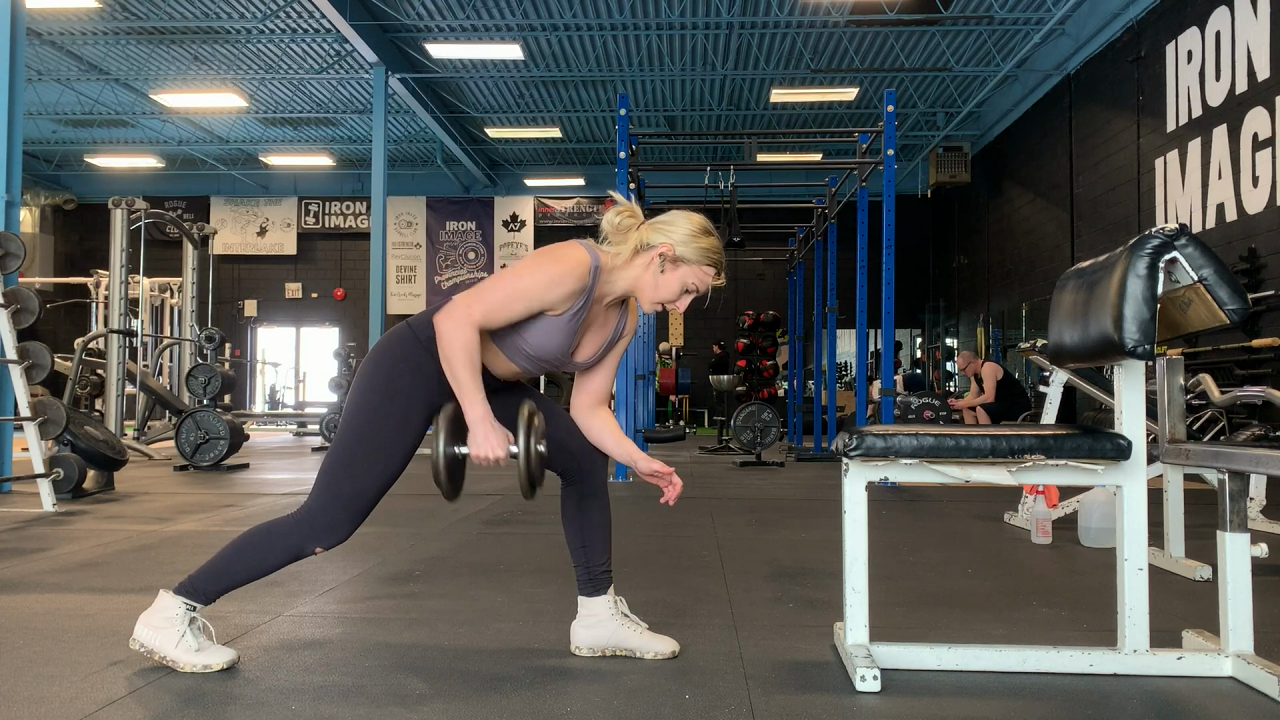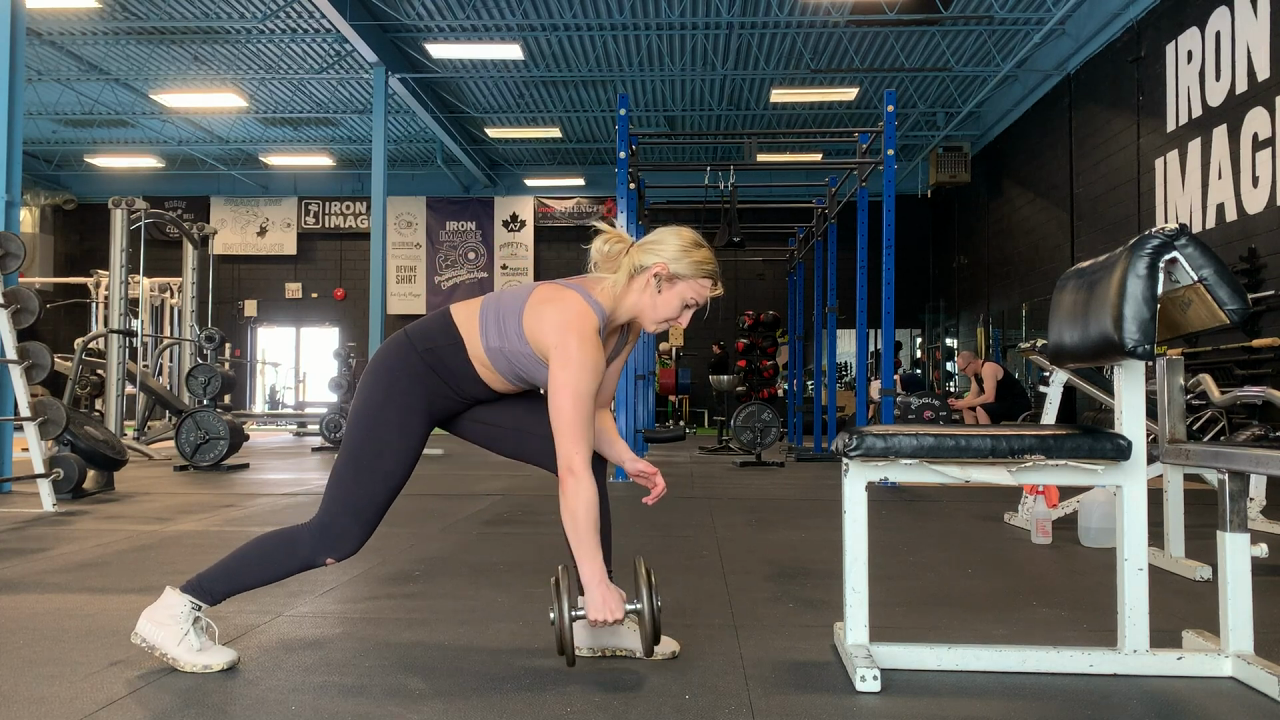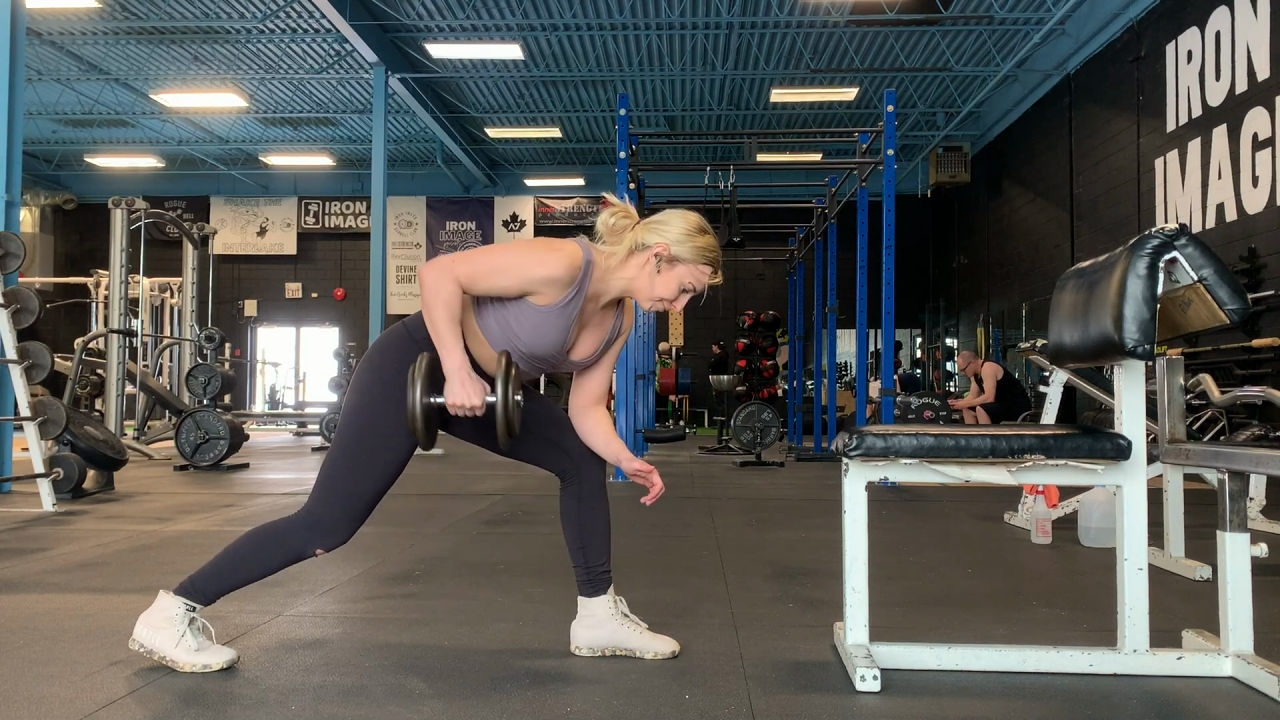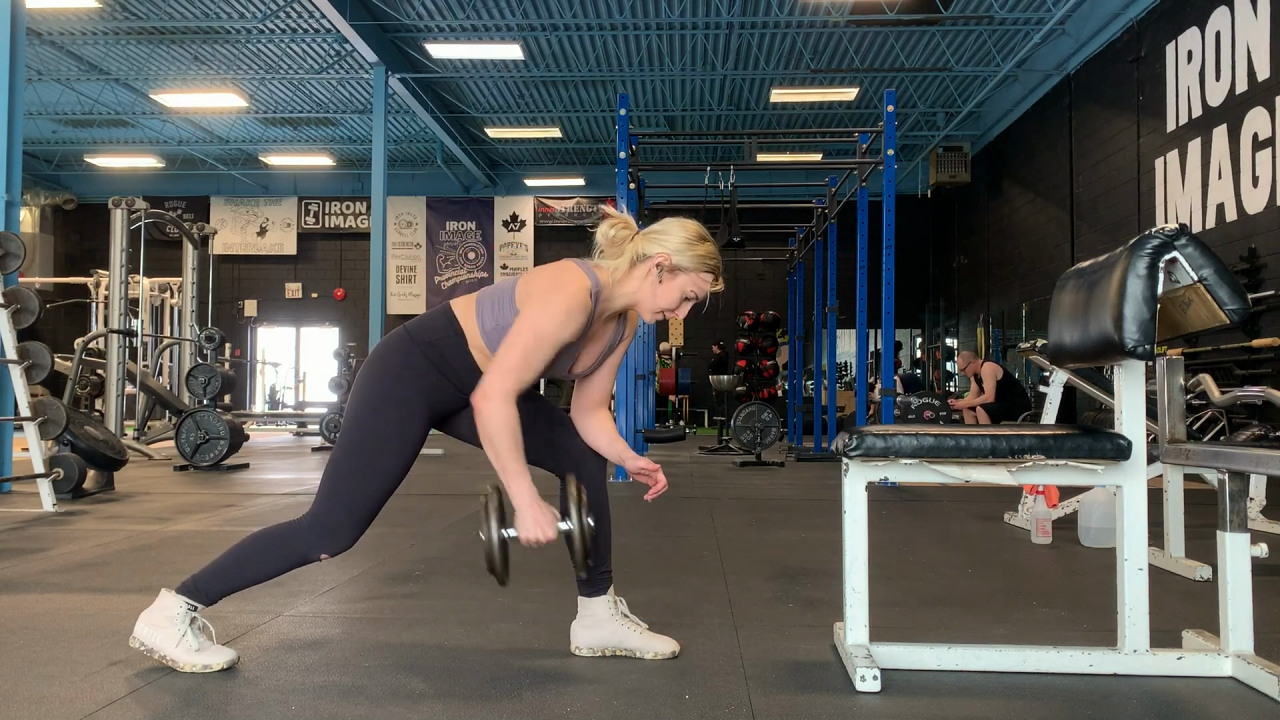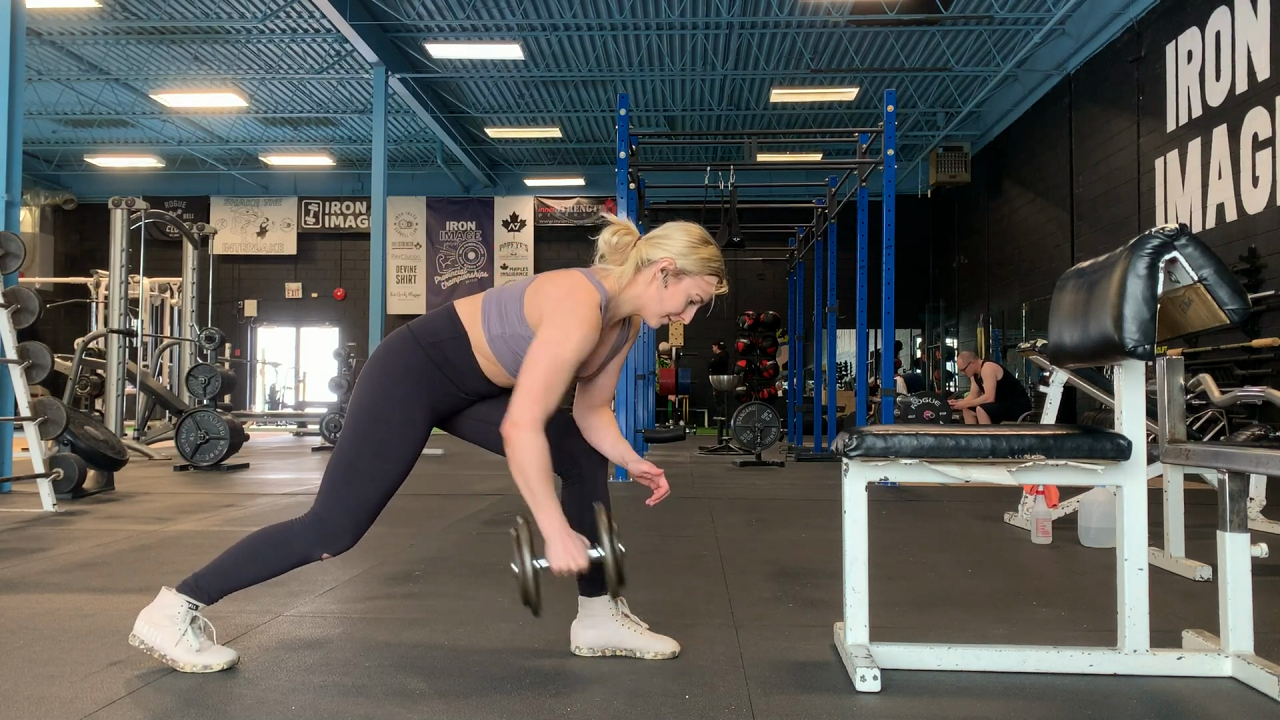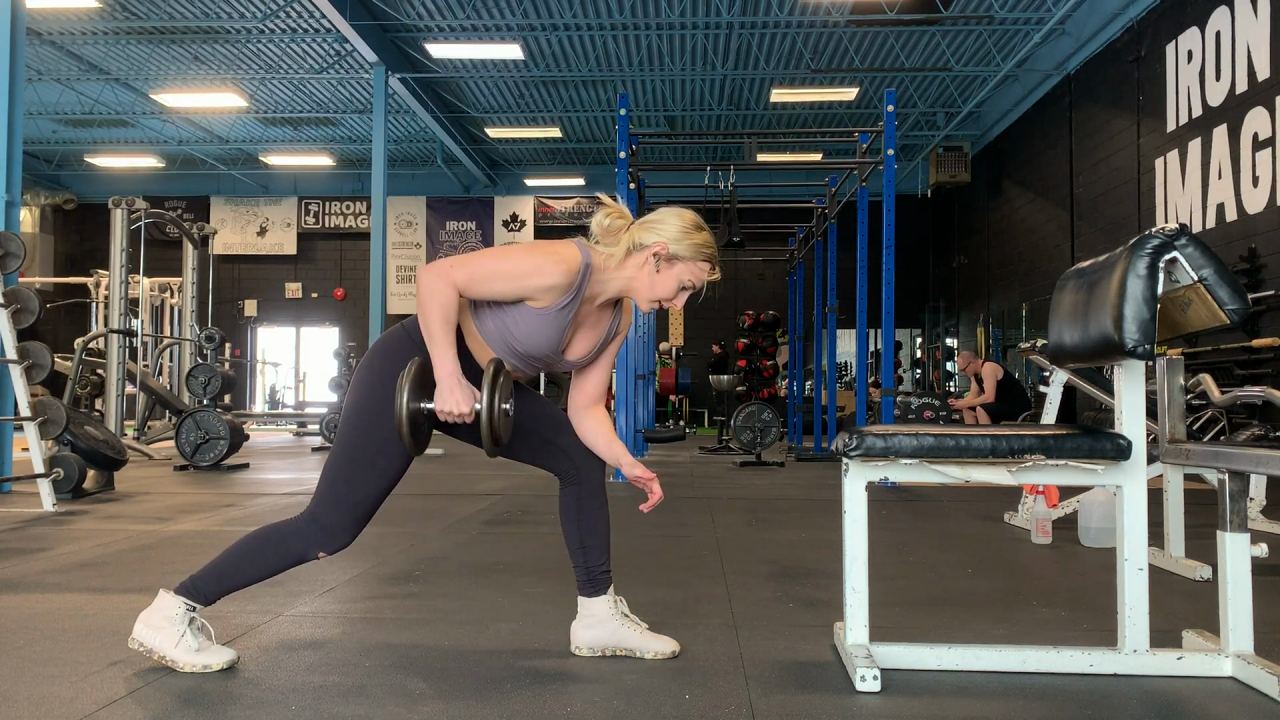
dt=0.7s
person 1, frame 1
left shoulder: (625, 316)
right shoulder: (569, 270)
left elbow: (589, 409)
right elbow: (456, 317)
left wrist: (639, 461)
right wrist: (479, 421)
left hip: (482, 382)
right hip: (415, 367)
left knee: (586, 459)
right knee: (328, 522)
left ankle: (598, 617)
right ankle: (170, 613)
person 1, frame 2
left shoulder: (626, 326)
right shoulder: (578, 326)
left elbow: (591, 415)
right elbow: (569, 473)
left wrist: (630, 461)
right wrist: (596, 584)
left hip: (475, 387)
right hip: (411, 374)
left knee: (594, 459)
right knee: (339, 534)
left ankle: (597, 625)
right ankle: (174, 611)
person 1, frame 3
left shoulder: (620, 317)
right shoulder: (562, 263)
left elbow: (586, 407)
right elbow: (439, 273)
left wrist: (625, 459)
right wrist: (457, 371)
left hip: (481, 383)
right hip: (413, 365)
left knee: (583, 461)
right knee: (328, 523)
left ankle: (598, 617)
right ankle: (170, 614)
person 1, frame 4
left shoulder: (623, 321)
right shoulder: (571, 294)
left elbow: (588, 409)
right elbow: (492, 401)
left wrist: (628, 458)
right wrist: (527, 503)
left hip: (472, 382)
right hip: (413, 370)
left knee: (584, 460)
right knee: (333, 528)
left ankle: (598, 618)
right ankle: (171, 613)
person 1, frame 5
left shoulder: (626, 322)
right shoulder: (580, 306)
left elbow: (590, 411)
right elbow: (521, 430)
left wrist: (633, 462)
right wrist: (557, 534)
left hip: (475, 386)
right hip: (414, 371)
left knee: (589, 459)
right knee: (334, 526)
left ankle: (598, 617)
right ankle: (171, 612)
person 1, frame 6
left shoulder: (618, 315)
right shoulder: (560, 265)
left elbow: (585, 407)
right elbow: (435, 276)
left wrist: (627, 462)
right wrist: (448, 376)
left hip: (479, 380)
right hip: (415, 365)
left knee: (583, 461)
right knee: (331, 526)
left ankle: (598, 618)
right ankle: (170, 613)
